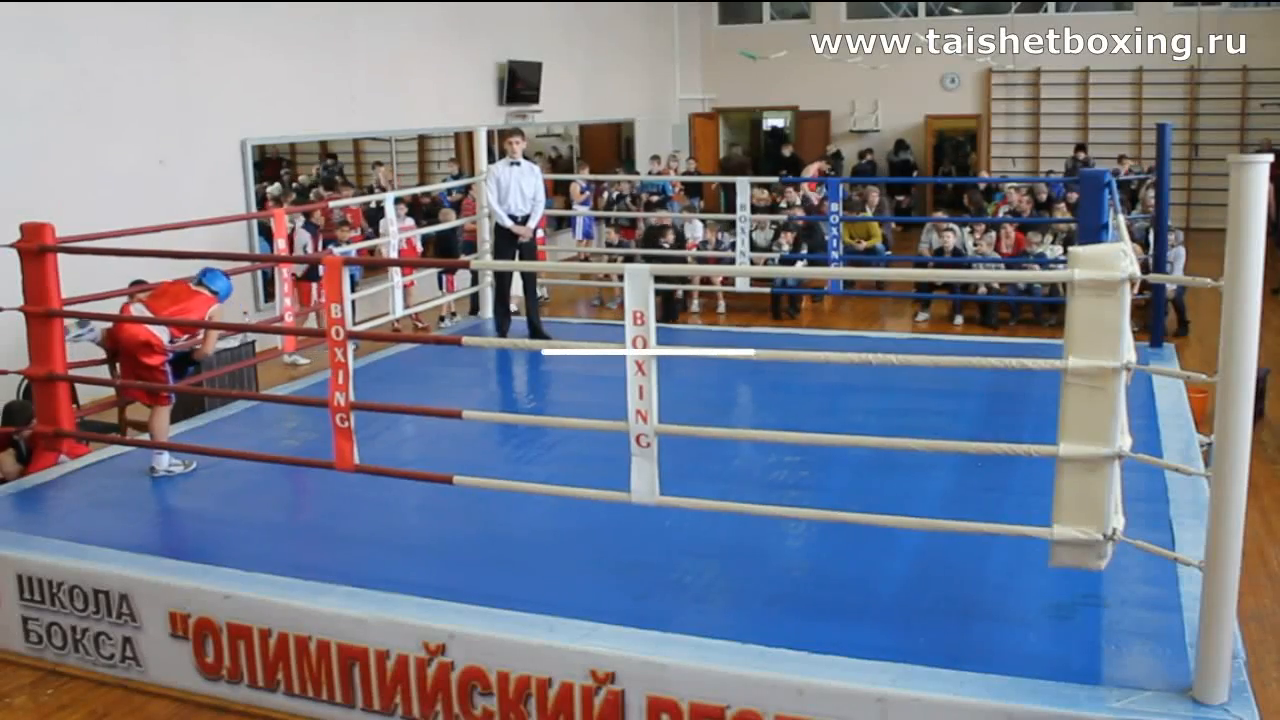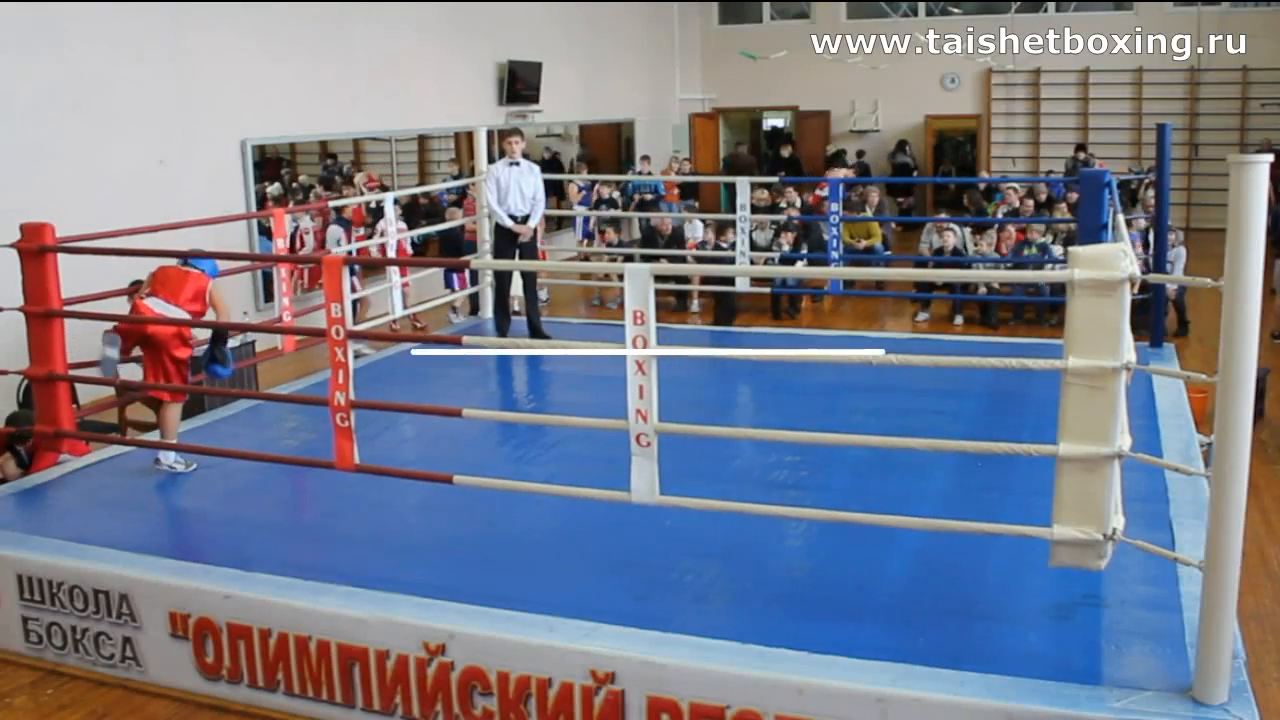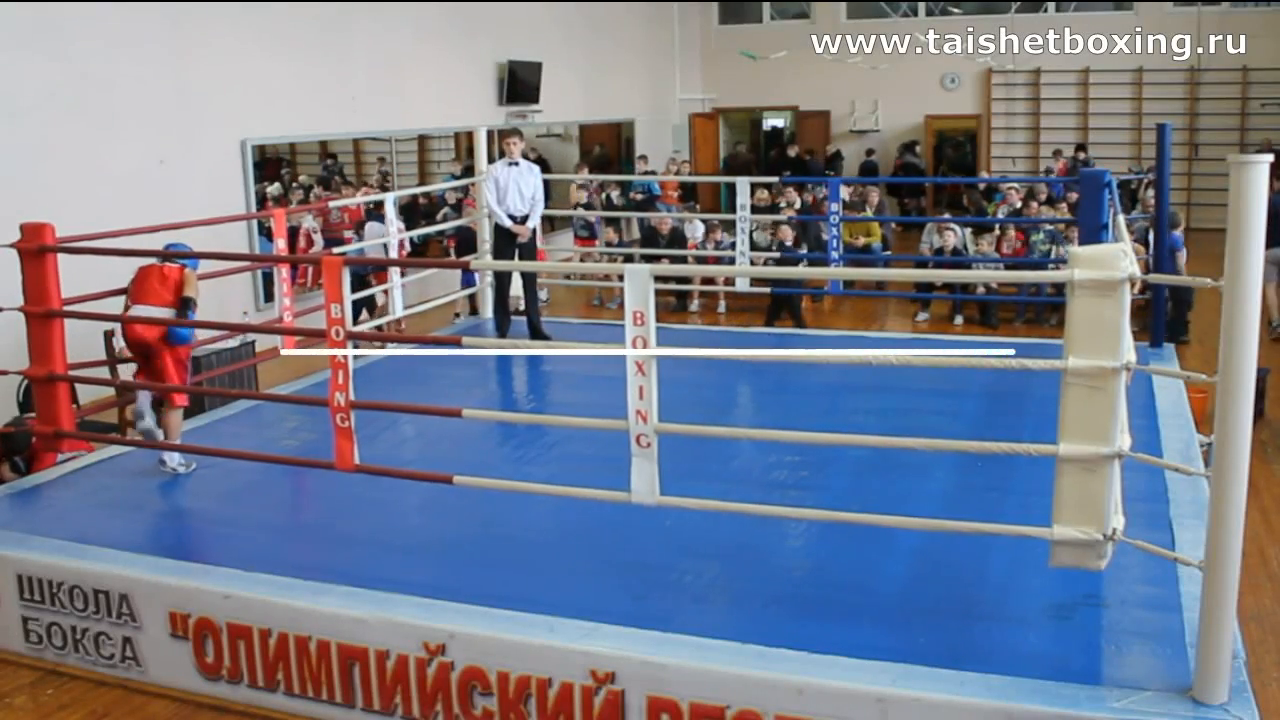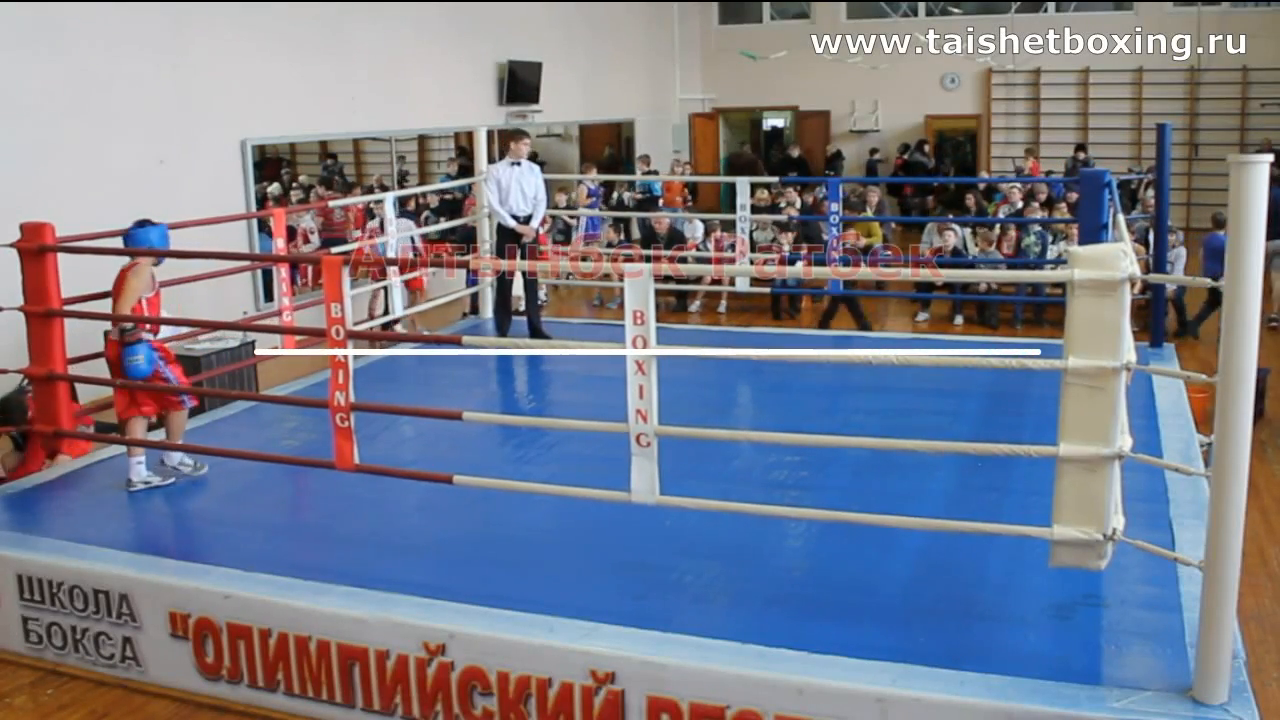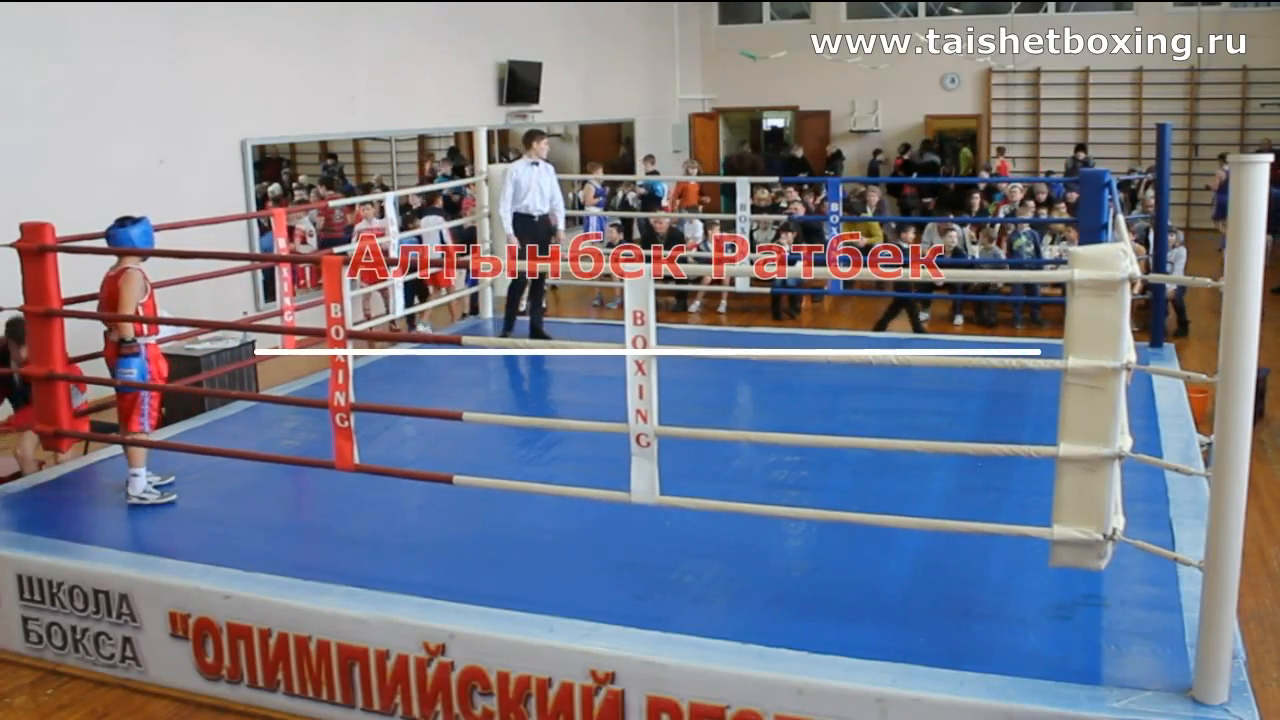
dt=0.5s
person 1, frame 1
left shoulder: (175, 284)
right shoulder: (214, 307)
left elbow: (143, 301)
right elbow: (207, 350)
left hip: (128, 319)
right hip: (150, 339)
left knee: (114, 344)
right knee: (162, 402)
right ankle: (160, 462)
person 1, frame 2
left shoulder: (161, 272)
right shoulder: (208, 283)
left elbow: (140, 297)
right elbow: (224, 317)
right wrist: (219, 345)
left hip: (144, 315)
right hip: (173, 329)
left knee: (120, 337)
right knee: (173, 395)
left ankle: (112, 346)
right ankle: (168, 456)
person 1, frame 3
left shoulder: (142, 272)
right shoulder: (185, 271)
left elbow: (129, 304)
right elbow: (190, 287)
left wrist: (130, 347)
right wrist: (186, 311)
left hip: (134, 324)
right hip: (165, 327)
left knee: (147, 372)
right knee: (174, 395)
left ankle: (143, 409)
right ankle: (171, 458)
person 1, frame 4
left shoulder: (127, 271)
right shoulder: (142, 271)
right elbow: (123, 308)
right wrist: (132, 341)
left hip: (119, 347)
right hip: (136, 347)
left knee: (137, 409)
right knee: (179, 395)
left ankle: (137, 474)
right ankle: (174, 458)
person 1, frame 5
left shoulder: (112, 274)
right shoulder: (133, 274)
left elbow: (103, 312)
right elbow: (125, 317)
right wrist: (130, 350)
left hip: (120, 349)
right hip: (136, 351)
left knee: (130, 417)
right knee: (140, 420)
left ankle: (138, 476)
right ankle: (137, 489)
person 2, frame 1
left shoulder: (534, 170)
right shoulder: (495, 170)
left elbow: (540, 201)
right elbow: (492, 203)
left wrist: (529, 227)
right wrist: (512, 226)
left hip: (527, 225)
right hip: (505, 226)
left knee: (530, 278)
right knee: (502, 279)
left ankle: (535, 328)
right ankle: (502, 330)
person 2, frame 2
left shoulder: (533, 169)
right shoulder: (495, 170)
left elbow: (540, 201)
right elbow: (492, 203)
left wrist: (530, 226)
right wrist: (512, 225)
left hip: (528, 225)
right hip: (504, 226)
left knee: (530, 278)
right knee: (502, 279)
left ankle: (535, 328)
right ankle: (502, 330)
person 2, frame 3
left shoulder: (533, 169)
right shoulder: (494, 171)
left elbow: (539, 201)
right elbow: (491, 203)
left wrist: (528, 226)
right wrist: (511, 226)
left hip: (527, 225)
right hip: (504, 226)
left knee: (530, 277)
right knee: (502, 279)
left ankle: (535, 328)
right ankle: (502, 330)
person 2, frame 4
left shoulder: (534, 169)
right shoulder: (495, 171)
left elbow: (541, 201)
right elbow: (494, 204)
left wrist: (532, 226)
right wrist: (516, 226)
left hip: (530, 224)
right hip: (507, 226)
left knee: (531, 277)
right knee: (504, 278)
left ankle: (535, 328)
right ankle: (502, 330)
person 2, frame 5
left shoulder: (548, 169)
right shoulder: (514, 169)
left elbow: (556, 200)
right elbow: (505, 203)
left wrist: (560, 227)
right wrist: (509, 233)
left hip: (543, 223)
right hip: (522, 222)
left knee: (540, 277)
right knee: (520, 276)
left ankle: (536, 328)
right ankle: (508, 327)
